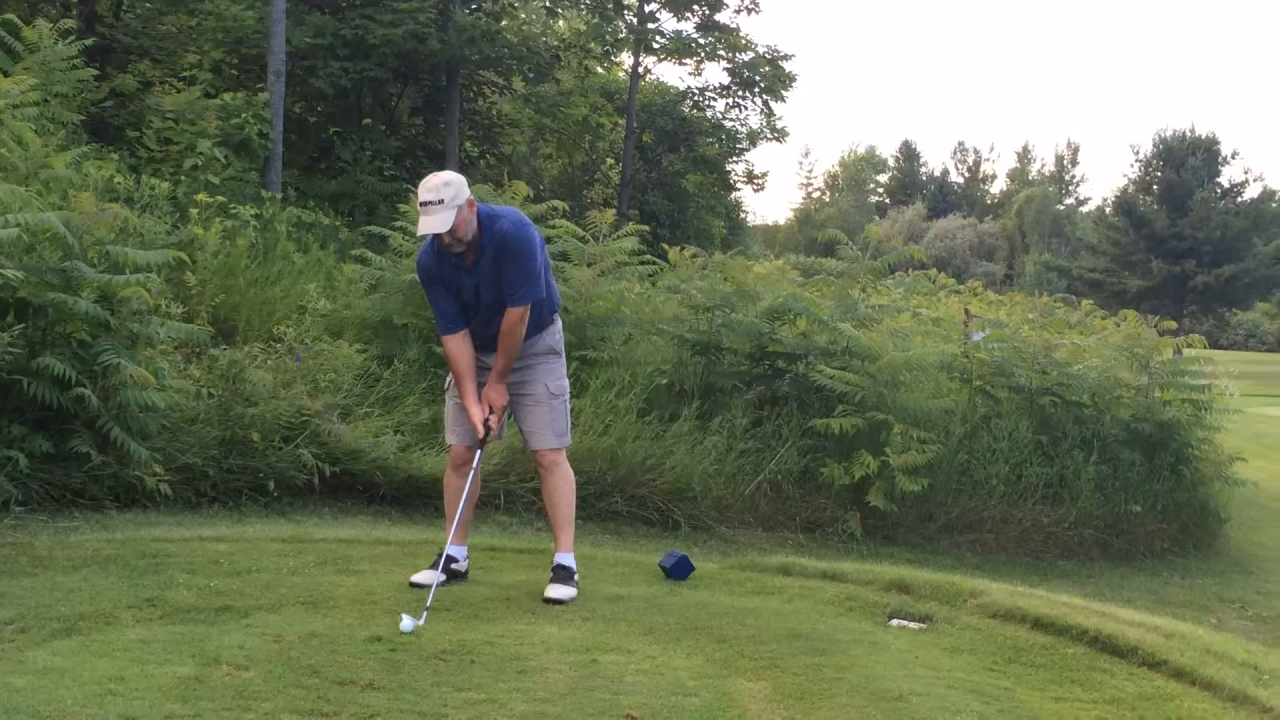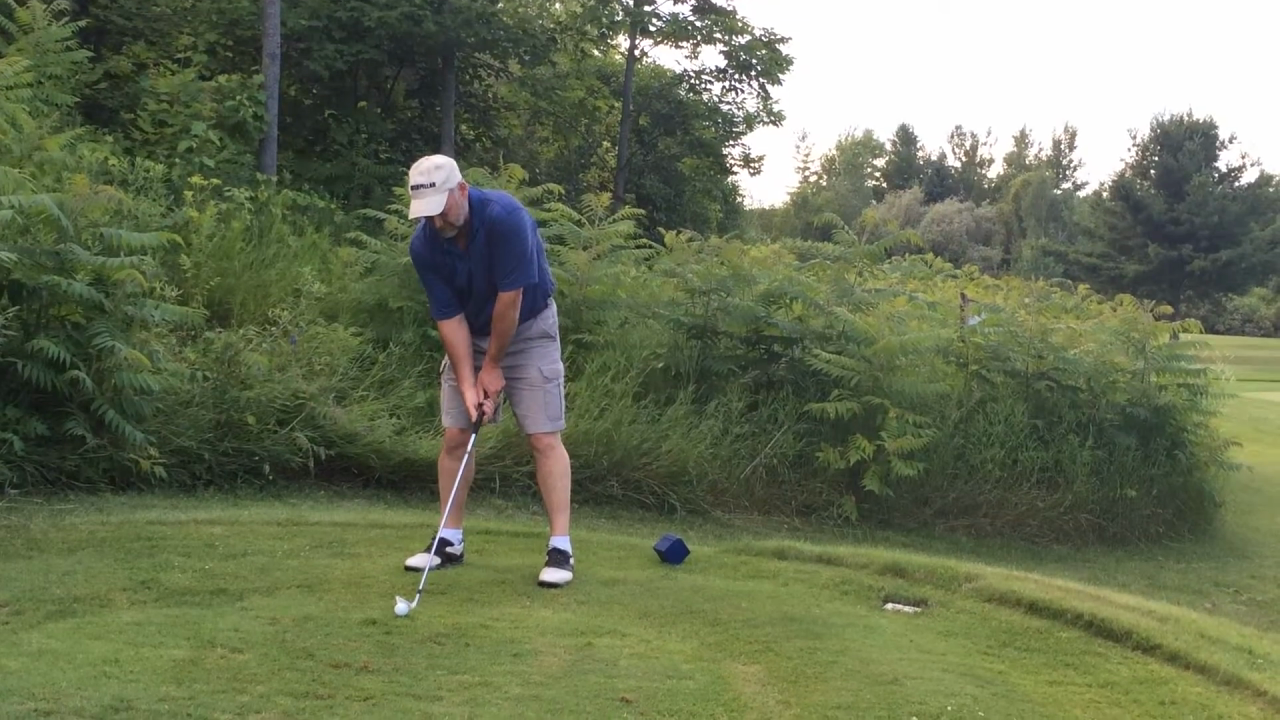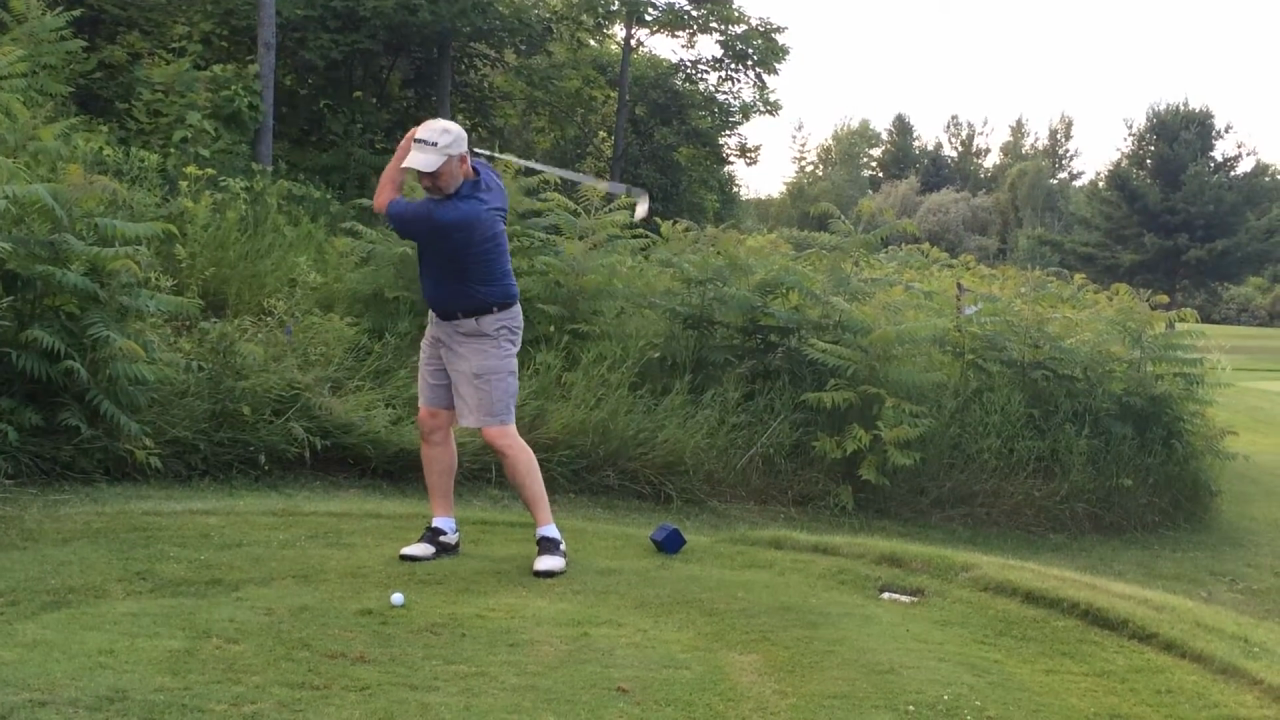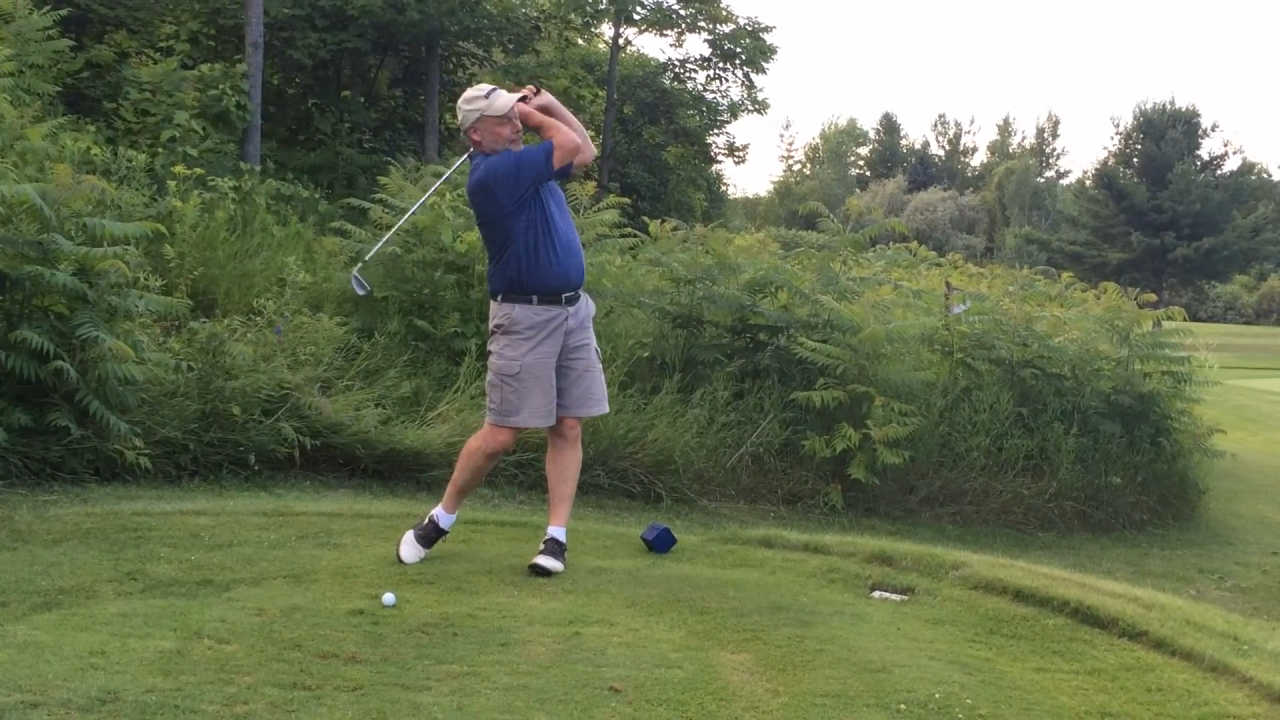
dt=1s
person 1, frame 1
left shoulder: (513, 231)
right shoulder: (430, 259)
left elbow: (518, 313)
right elbow: (453, 332)
left wrist: (498, 382)
right wrist: (471, 402)
left hip: (533, 347)
right hip: (474, 352)
left knee: (549, 455)
right knee: (460, 453)
left ankle: (565, 564)
right ankle: (455, 556)
person 1, frame 2
left shoulder: (504, 216)
right shoulder: (423, 244)
left elbow: (510, 298)
right elbow: (449, 317)
left wrist: (494, 366)
right wrist: (466, 383)
left hip: (528, 331)
right hip: (469, 336)
left knee: (544, 439)
right knee: (455, 437)
left ankle: (560, 548)
right ankle: (450, 540)
person 1, frame 3
left shoulder: (446, 219)
right shoulder: (482, 172)
left elbow: (383, 203)
left wrist: (403, 146)
left hip: (484, 329)
right hip: (445, 323)
left knee: (499, 434)
right knee: (432, 424)
left ankle: (549, 536)
right ankle: (444, 529)
person 1, frame 4
left shoulder: (518, 160)
right shoulder: (494, 174)
left elbow: (584, 152)
right elbow: (568, 145)
left wrist: (544, 103)
right wrist: (537, 116)
left hip: (574, 310)
right hip: (525, 317)
left knee: (568, 428)
right knee: (501, 434)
left ankle: (556, 537)
right ankle: (439, 519)
